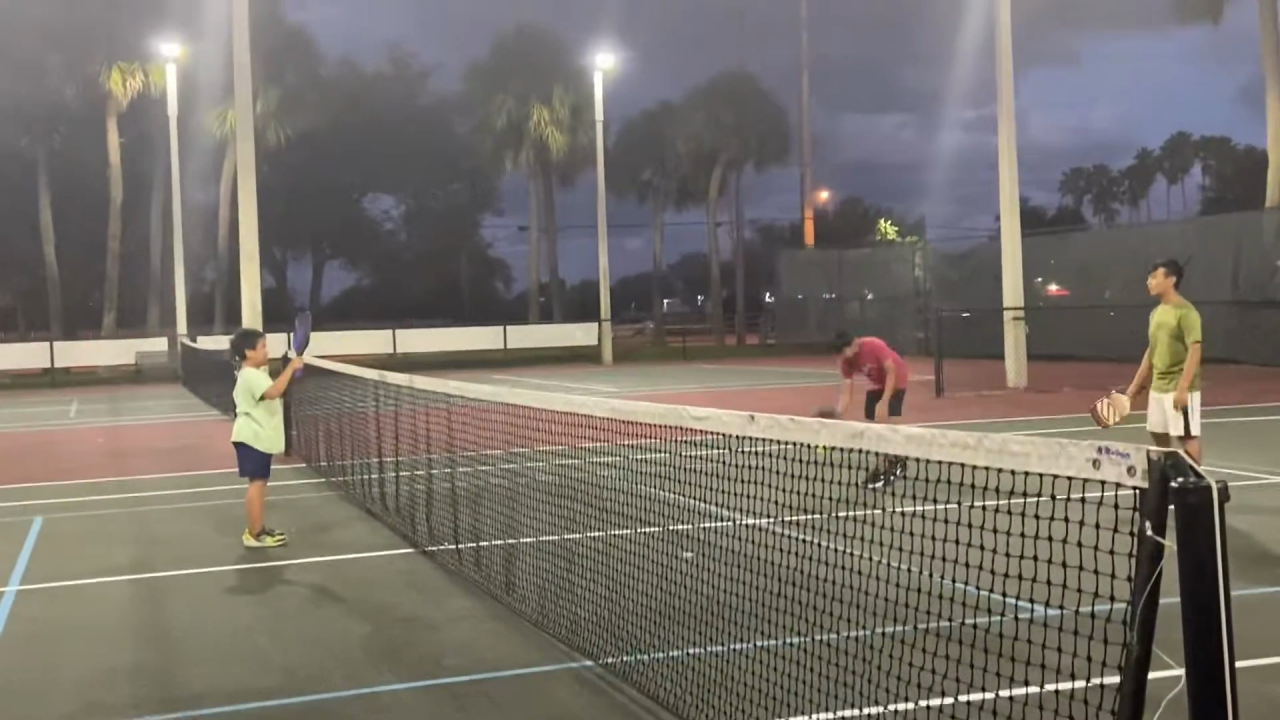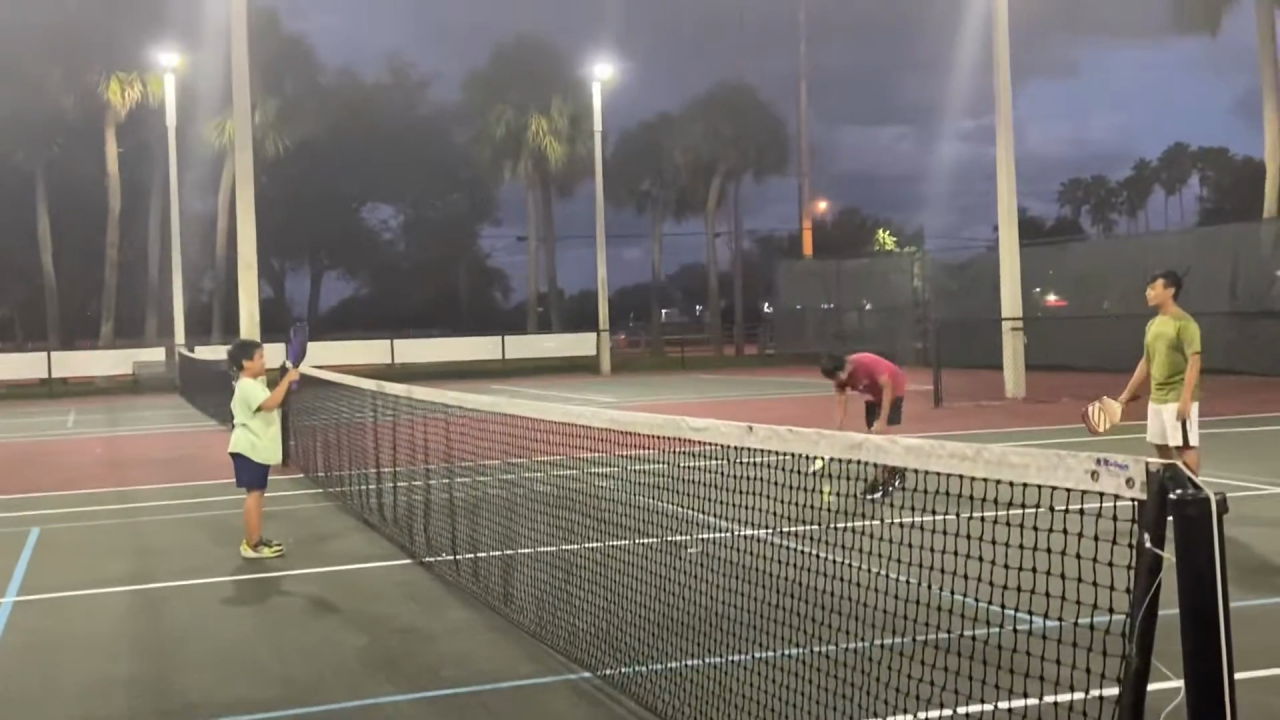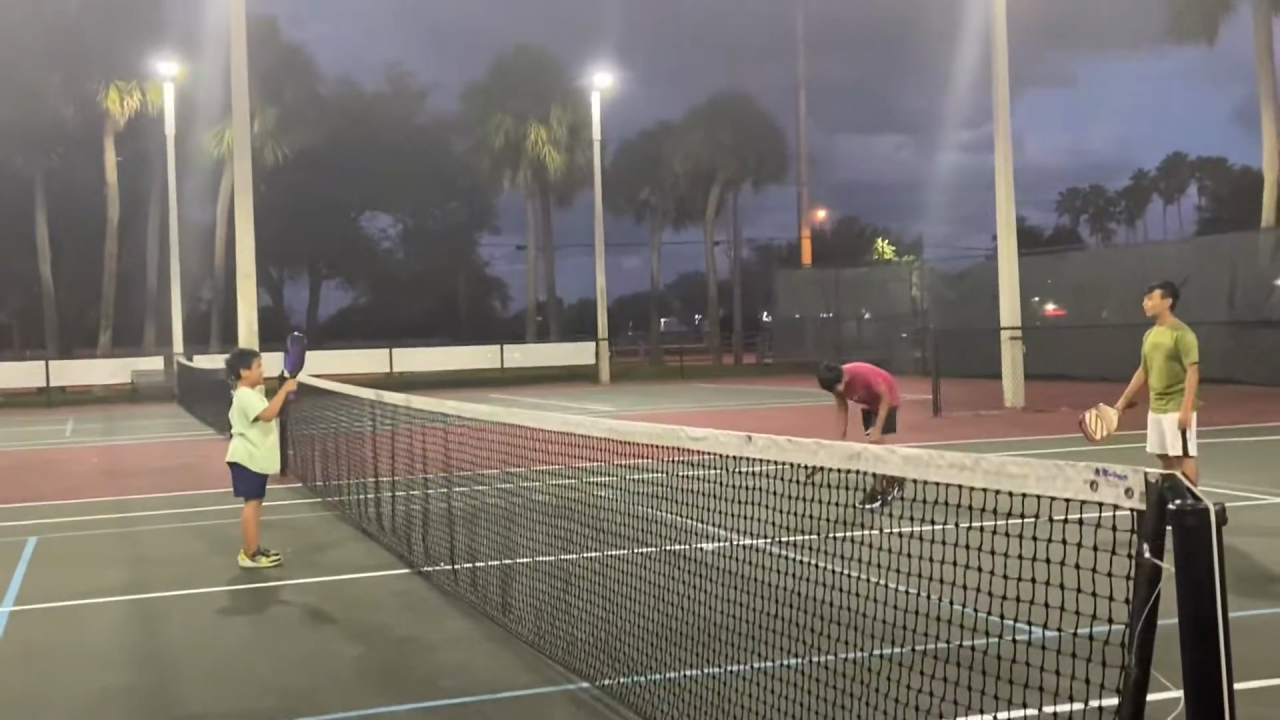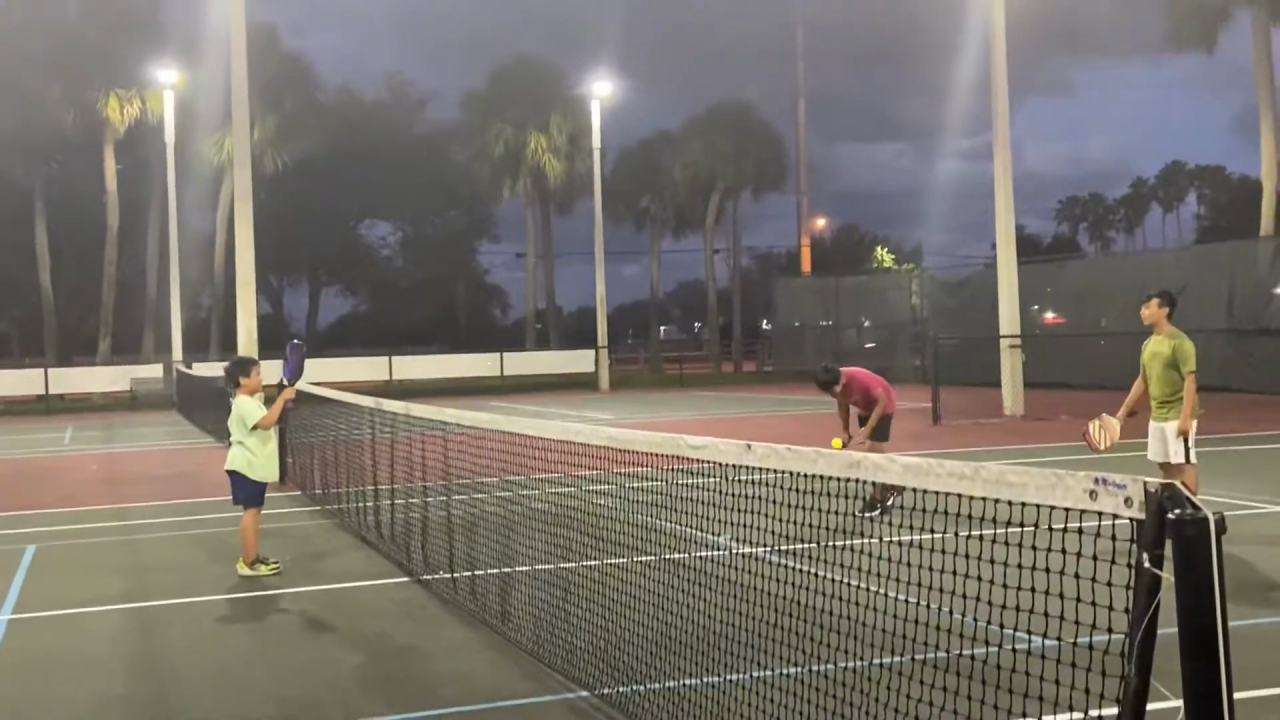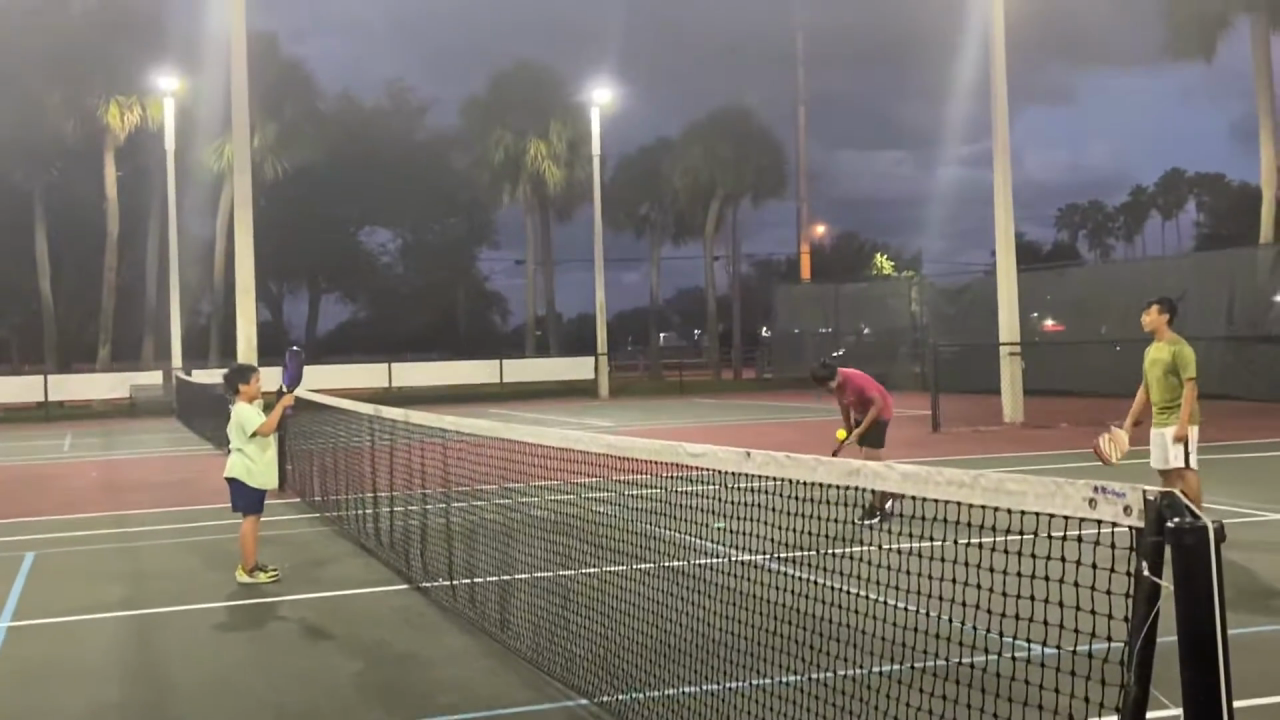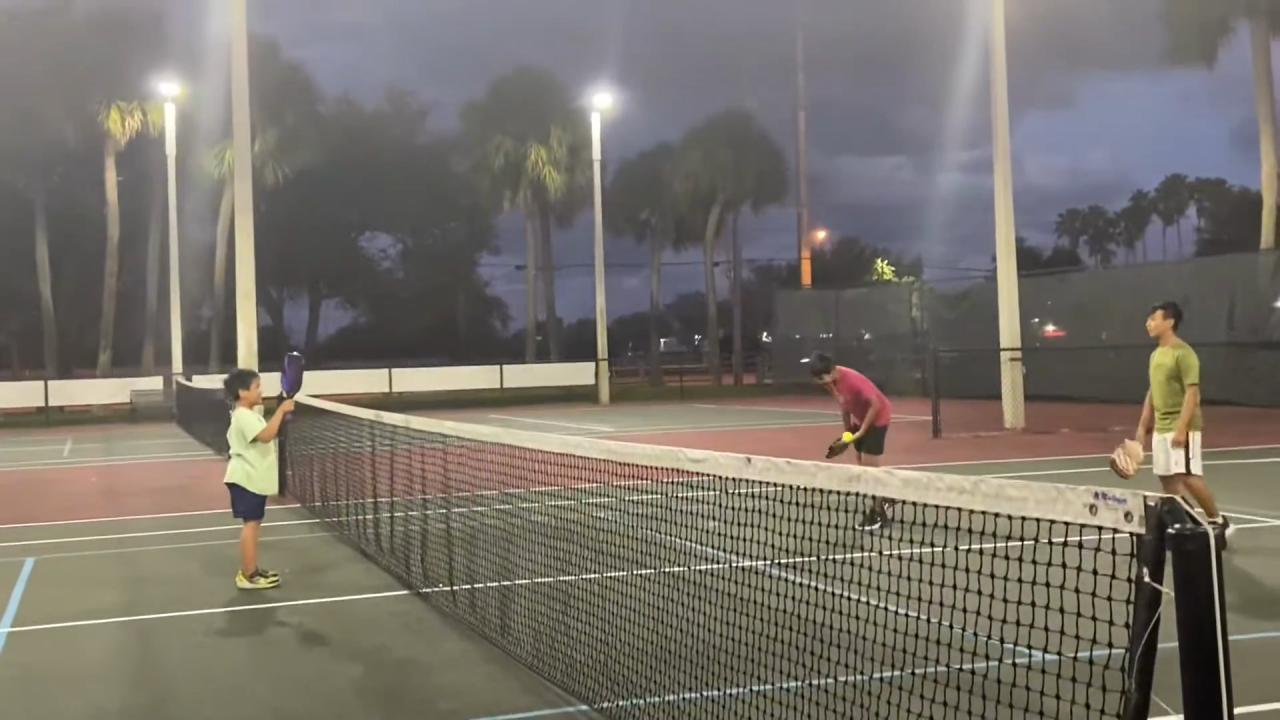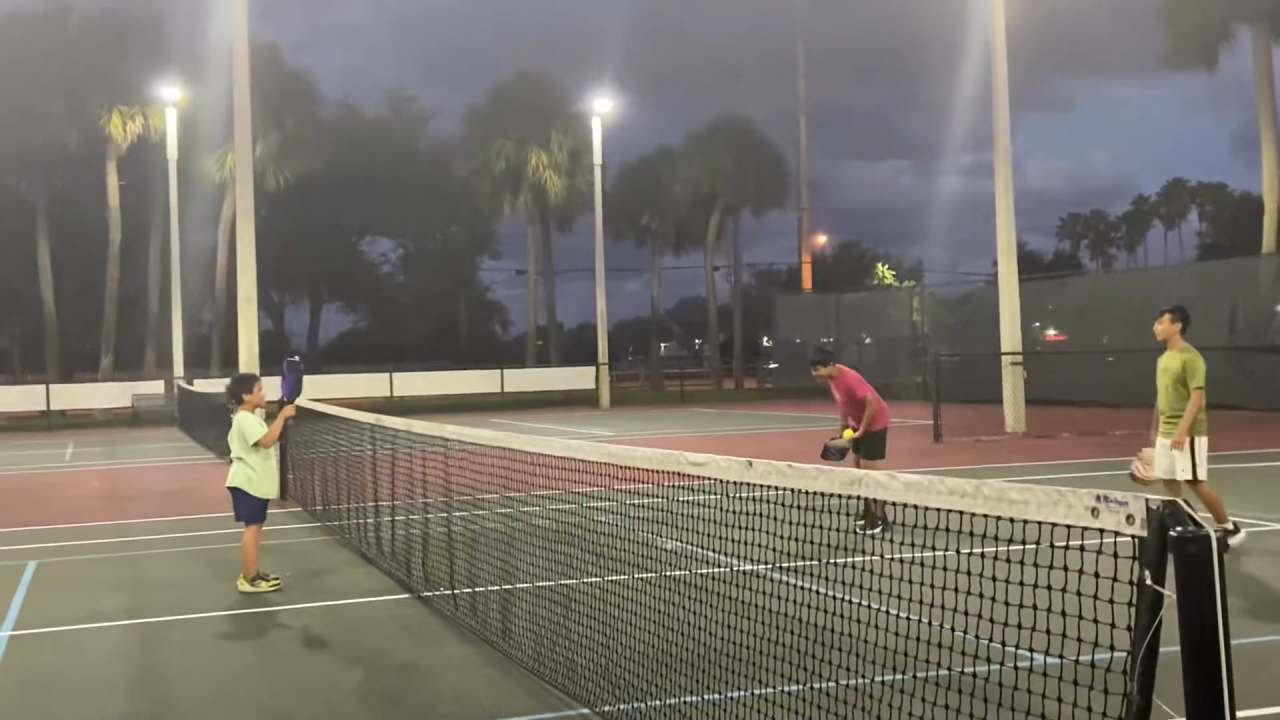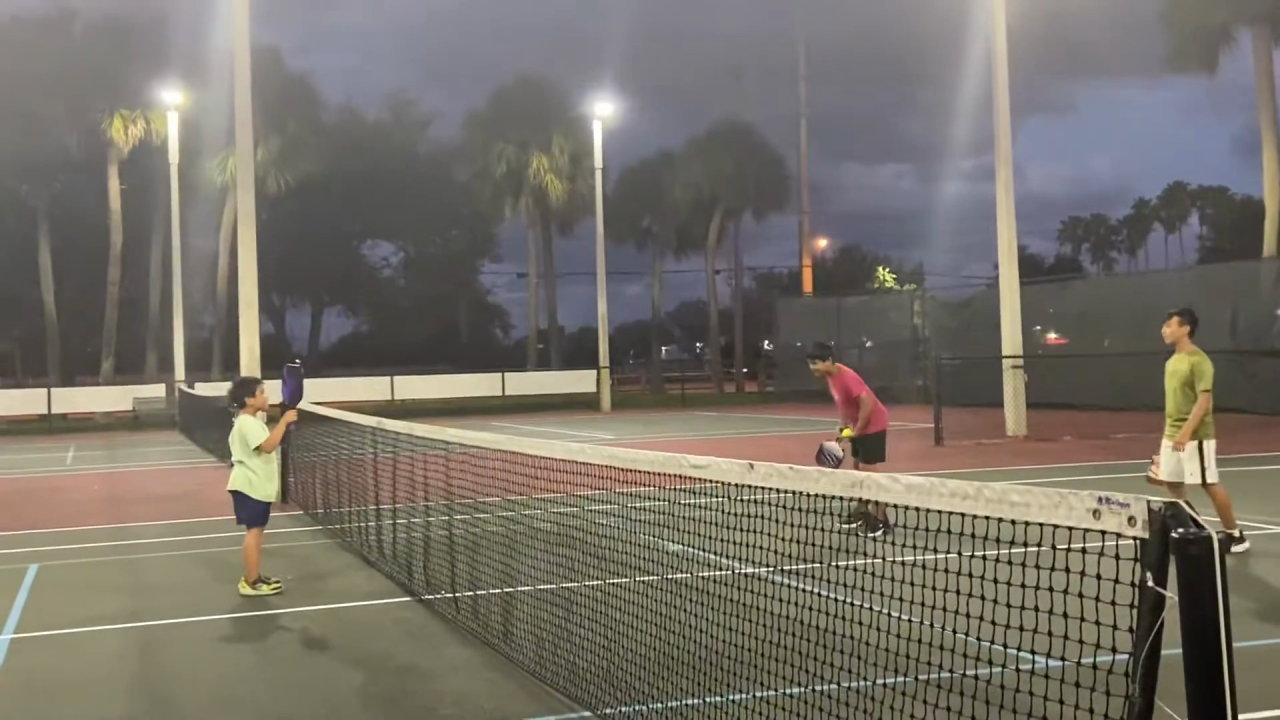
dt=0.1s
person 1, frame 1
left shoulder: (254, 374)
right shoulder: (251, 375)
left elbow: (271, 394)
right elbow: (274, 392)
right wrist: (290, 368)
left hip: (259, 437)
right hip: (253, 438)
left knee: (260, 482)
right knee: (257, 483)
left ankle: (258, 528)
right ankle: (254, 534)
person 1, frame 2
left shoulder: (253, 384)
right shoulder: (248, 386)
left elbow: (268, 405)
right elbow: (270, 404)
right wrist: (287, 380)
left hip: (256, 448)
right hip: (250, 449)
left knee: (257, 493)
right knee: (254, 493)
left ankle: (255, 539)
right ankle: (252, 544)
person 1, frame 3
left shoulder: (250, 394)
right shoulder: (246, 395)
left elbow: (266, 415)
right elbow: (267, 414)
right wrist: (284, 391)
left hip: (254, 457)
right hip: (248, 458)
left knee: (255, 503)
right knee: (252, 503)
left ankle: (253, 548)
right ankle: (250, 554)
person 1, frame 4
left shoulder: (250, 402)
right shoulder: (244, 403)
left elbow: (265, 422)
right elbow: (266, 423)
right wrist: (282, 398)
left hip: (253, 465)
right hip: (247, 466)
left knee: (254, 511)
right knee: (251, 511)
left ankle: (252, 557)
right ankle: (249, 562)
person 1, frame 5
left shoulder: (248, 408)
right shoulder: (244, 410)
left elbow: (265, 430)
right elbow: (265, 430)
right wrist: (281, 405)
left hip: (253, 472)
right hip: (246, 474)
left knee: (253, 518)
right knee: (250, 518)
left ankle: (251, 564)
right ankle: (247, 569)
person 1, frame 6
left shoulder: (248, 414)
right shoulder: (244, 416)
left elbow: (265, 435)
right elbow: (266, 436)
right wrist: (281, 411)
left hip: (253, 478)
right hip: (247, 479)
left knee: (254, 523)
right knee: (251, 524)
left ankle: (251, 570)
right ankle: (248, 575)
person 1, frame 7
left shoulder: (249, 417)
right shoulder: (246, 419)
left elbow: (265, 441)
right elbow: (267, 441)
right wrist: (281, 416)
left hip: (255, 481)
right hip: (248, 483)
left knee: (255, 527)
right knee: (253, 527)
left ankle: (252, 573)
right ankle: (249, 579)
person 1, frame 8
left shoulder: (251, 421)
right shoulder: (247, 423)
left elbow: (267, 444)
right elbow: (268, 446)
right wrist: (284, 422)
left hip: (257, 485)
right hip: (250, 486)
left knee: (257, 530)
right knee: (254, 530)
left ankle: (253, 576)
right ankle: (250, 582)
person 2, frame 1
left shoulder: (1186, 312)
right shoulder: (1156, 313)
left elbow: (1194, 351)
left wrist: (1182, 388)
right wrist: (1136, 384)
left hip: (1181, 389)
right hip: (1158, 387)
left knee: (1187, 437)
right knee: (1159, 435)
person 2, frame 2
left shoulder: (1185, 323)
right shoulder: (1153, 324)
left elbow: (1194, 362)
right elbow: (1146, 361)
left wrist: (1185, 399)
right wrist: (1128, 393)
left hip: (1178, 399)
right hip: (1156, 398)
left knee: (1185, 447)
right knee: (1161, 447)
person 2, frame 3
left shoulder: (1182, 334)
right shoulder: (1150, 335)
left elbow: (1192, 372)
right elbow: (1143, 371)
left wrist: (1186, 409)
right wrist: (1123, 401)
left hip: (1178, 408)
right hip: (1156, 408)
left knee: (1184, 457)
right knee: (1166, 457)
person 2, frame 4
left shoulder: (1180, 342)
right shoulder: (1148, 344)
left elbow: (1190, 380)
right elbow: (1142, 380)
left wrist: (1185, 416)
right wrist: (1124, 411)
left hip: (1178, 416)
right hip: (1157, 416)
left knee: (1183, 465)
right knee: (1166, 467)
person 2, frame 5
left shoulder: (1180, 349)
right shoulder: (1150, 351)
left elbow: (1190, 387)
right elbow: (1145, 388)
left wrist: (1182, 423)
right wrist: (1129, 420)
left hip: (1180, 423)
right hip: (1160, 423)
left knee: (1184, 471)
right knee: (1166, 474)
person 2, frame 6
left shoulder: (1183, 353)
right shoulder: (1155, 355)
left elbow: (1192, 392)
left wrist: (1181, 426)
right wrist: (1142, 426)
left hip: (1182, 428)
right hip: (1161, 428)
left knee: (1188, 478)
right knee: (1167, 479)
left ankle: (1218, 522)
person 2, frame 7
left shoulder: (1191, 358)
right shoulder: (1163, 359)
left elbow: (1197, 396)
left wrist: (1182, 430)
right wrist: (1156, 432)
left hip: (1189, 433)
right hip: (1166, 433)
left knee: (1197, 483)
right knee: (1170, 482)
left ankle: (1229, 528)
person 2, frame 8
left shoulder: (1199, 360)
right shoulder: (1172, 361)
left elbow: (1204, 400)
left wrist: (1185, 431)
right wrist: (1169, 432)
left hip: (1196, 436)
right hip: (1172, 435)
left knee: (1210, 485)
right knee: (1172, 485)
left ankle: (1235, 535)
person 3, frame 1
left shoulder: (874, 346)
right shoulder: (846, 359)
left elbow: (892, 372)
right elbow: (847, 388)
left wrist: (884, 402)
right wrist: (840, 412)
left hip: (895, 381)
right hip: (876, 386)
left knee: (882, 423)
left ankle: (882, 470)
right ankle: (896, 461)
person 3, frame 2
left shoulder: (868, 363)
right shoulder: (839, 376)
left elbow: (887, 387)
right elbow: (841, 406)
left wrist: (882, 420)
right wrist: (836, 431)
left hip: (893, 389)
right hip: (873, 394)
left knee: (880, 433)
right knee: (873, 433)
left ankle: (880, 481)
right ankle: (894, 471)
person 3, frame 3
left shoulder: (864, 374)
right shoulder: (835, 383)
left elbow: (885, 397)
right elbow: (842, 407)
left wrist: (878, 428)
right wrist: (842, 434)
left hip: (886, 398)
right hip: (868, 403)
left knee: (878, 442)
right knee: (874, 443)
left ankle: (878, 491)
right ankle: (892, 482)
person 3, frame 4
left shoulder: (861, 378)
right shoulder: (833, 386)
left elbow: (882, 400)
right elbow: (842, 406)
left wrist: (868, 429)
right wrist: (846, 431)
left hip: (882, 405)
right hip: (864, 408)
left knee: (873, 449)
right knee: (871, 450)
left ankle: (877, 499)
right ankle: (890, 487)
person 3, frame 5
left shoulder: (857, 380)
right shoulder: (832, 383)
left elbow: (878, 402)
left wrist: (861, 428)
right wrist: (848, 427)
left hip: (878, 412)
right hip: (861, 413)
left knee: (871, 457)
right knee: (866, 458)
left ankle: (878, 507)
right ankle: (885, 493)
person 3, frame 6
left shoulder: (853, 380)
right shoulder: (829, 380)
left elbow: (876, 404)
left wrist: (862, 431)
right wrist: (847, 426)
left hip: (877, 416)
right hip: (860, 419)
left knee: (869, 464)
right knee: (862, 463)
left ankle: (878, 512)
right ankle: (881, 499)
person 3, frame 7
left shoulder: (850, 379)
right shoulder: (830, 377)
left elbow: (873, 405)
left wrist: (861, 430)
right wrist: (844, 422)
left hip: (875, 422)
right hip: (859, 423)
left knee: (869, 468)
right knee: (858, 465)
left ankle: (880, 517)
right ankle: (871, 507)
person 3, frame 8
left shoulder: (847, 378)
right shoulder: (829, 375)
left elbow: (867, 404)
left wrist: (856, 431)
right wrist: (844, 425)
left hip: (873, 424)
right hip: (858, 426)
left knee: (868, 471)
right knee: (857, 469)
left ankle: (881, 520)
right ankle: (861, 512)
